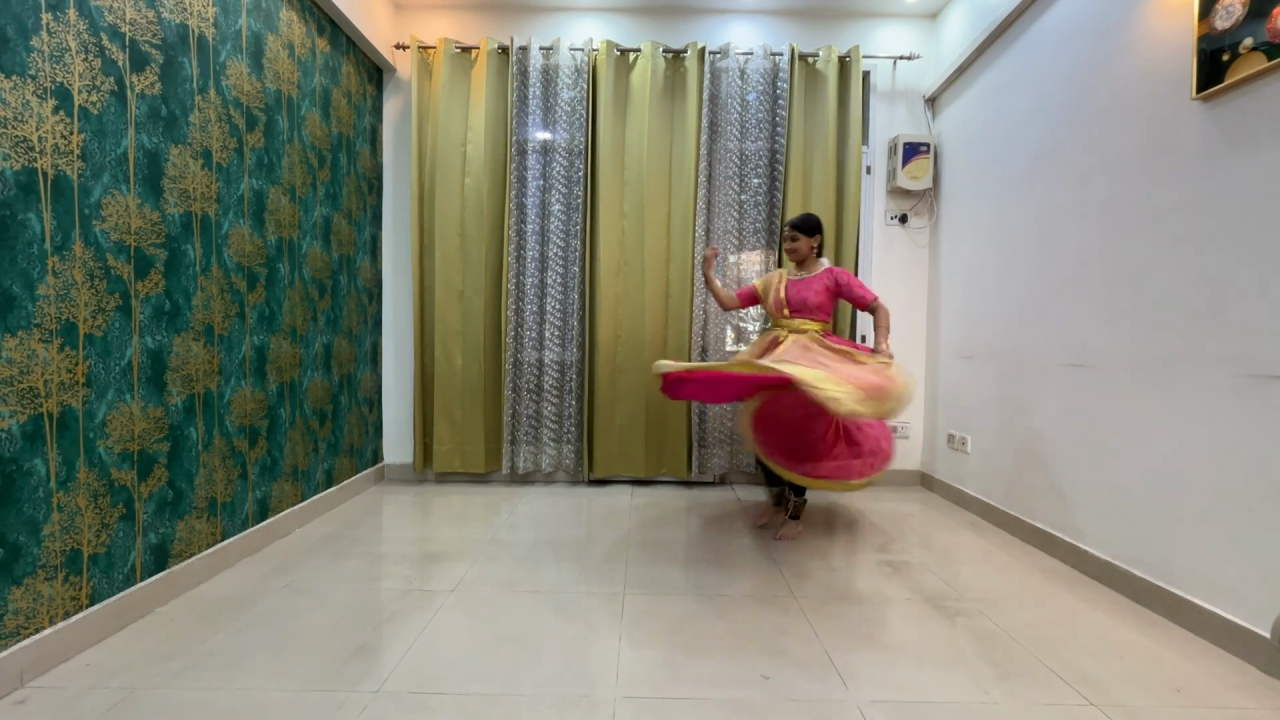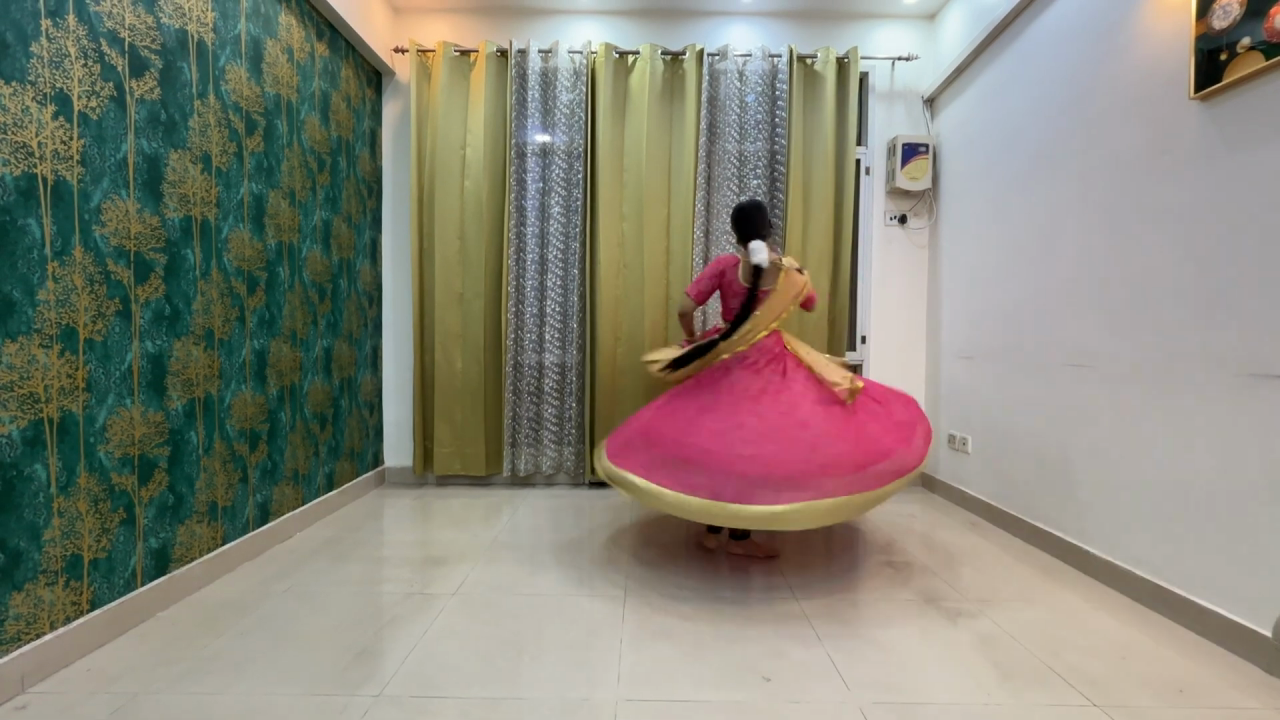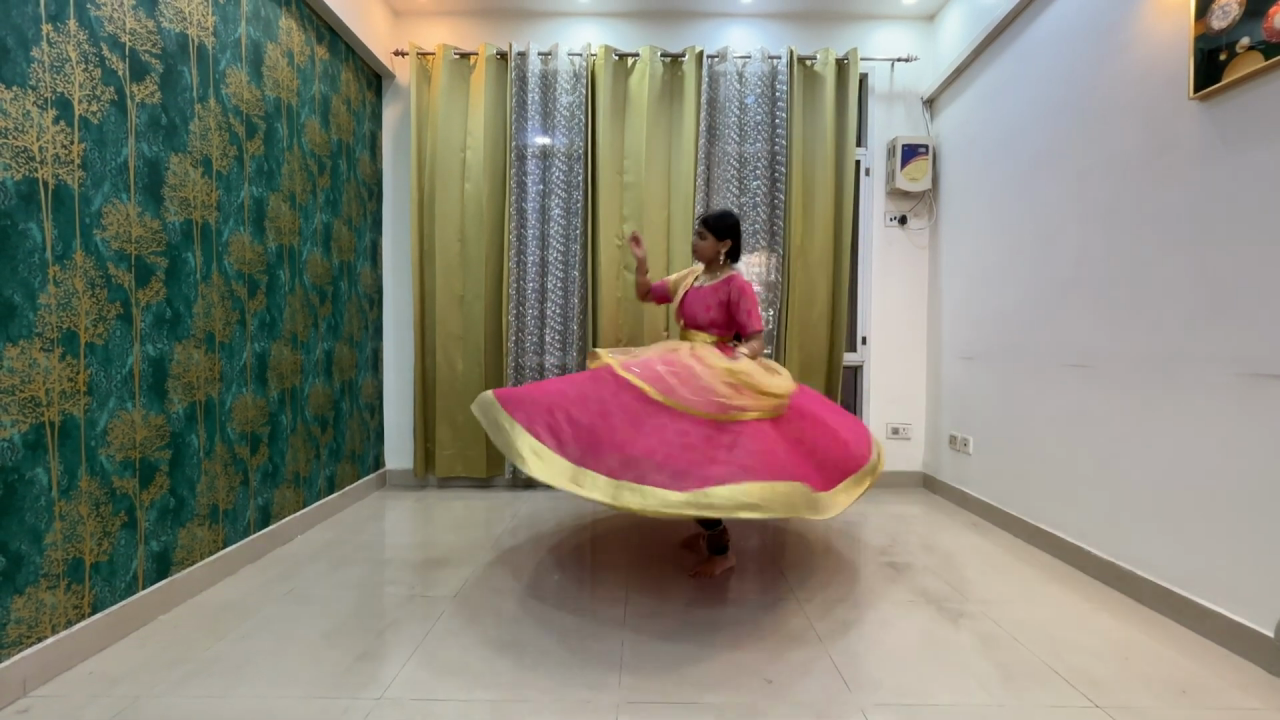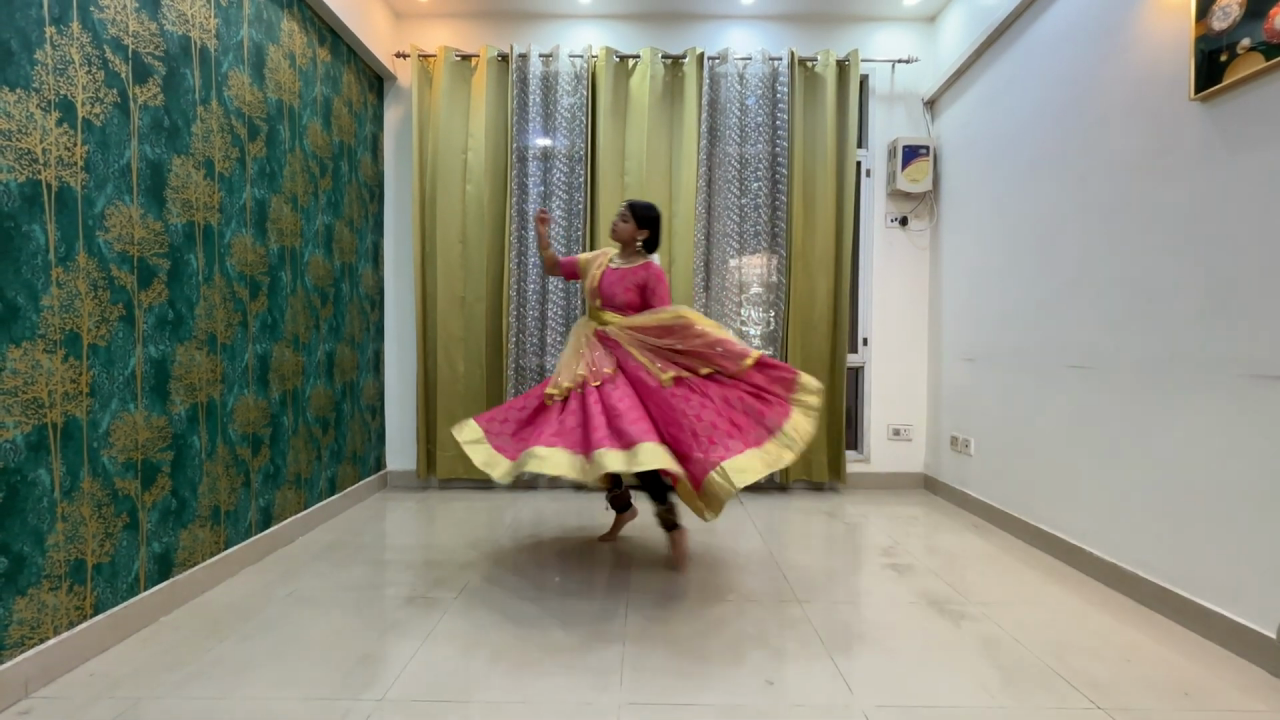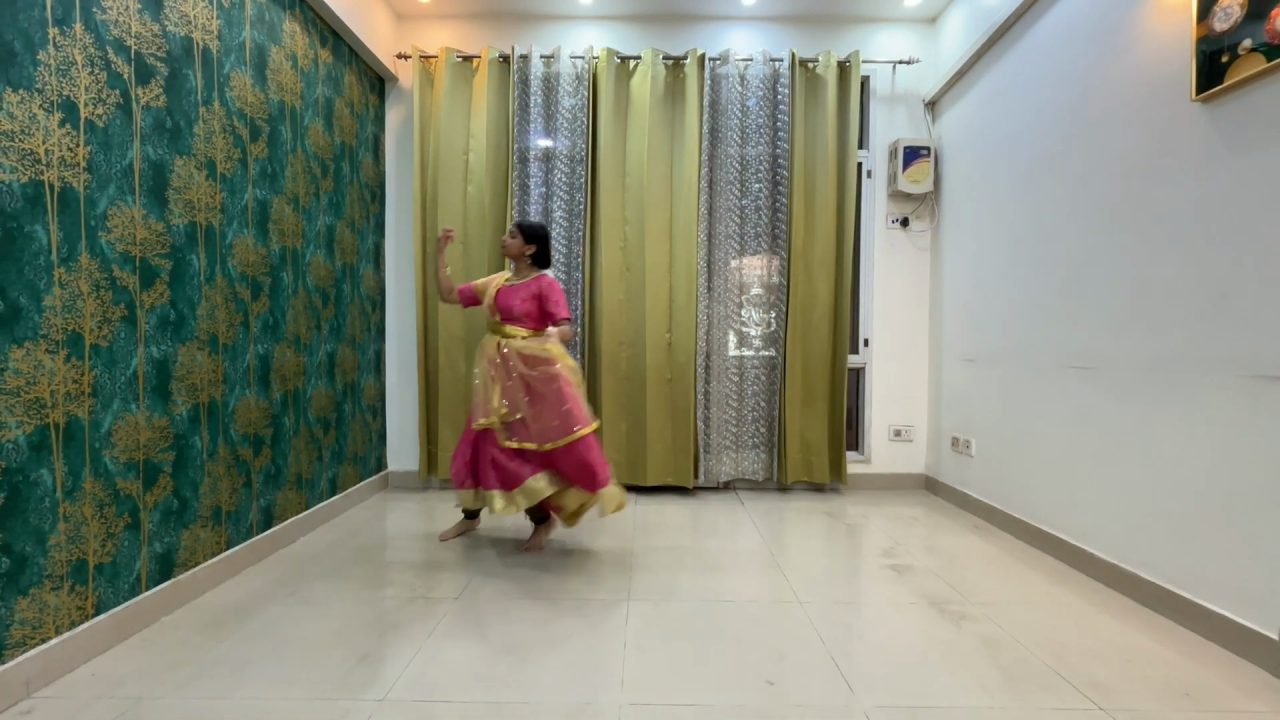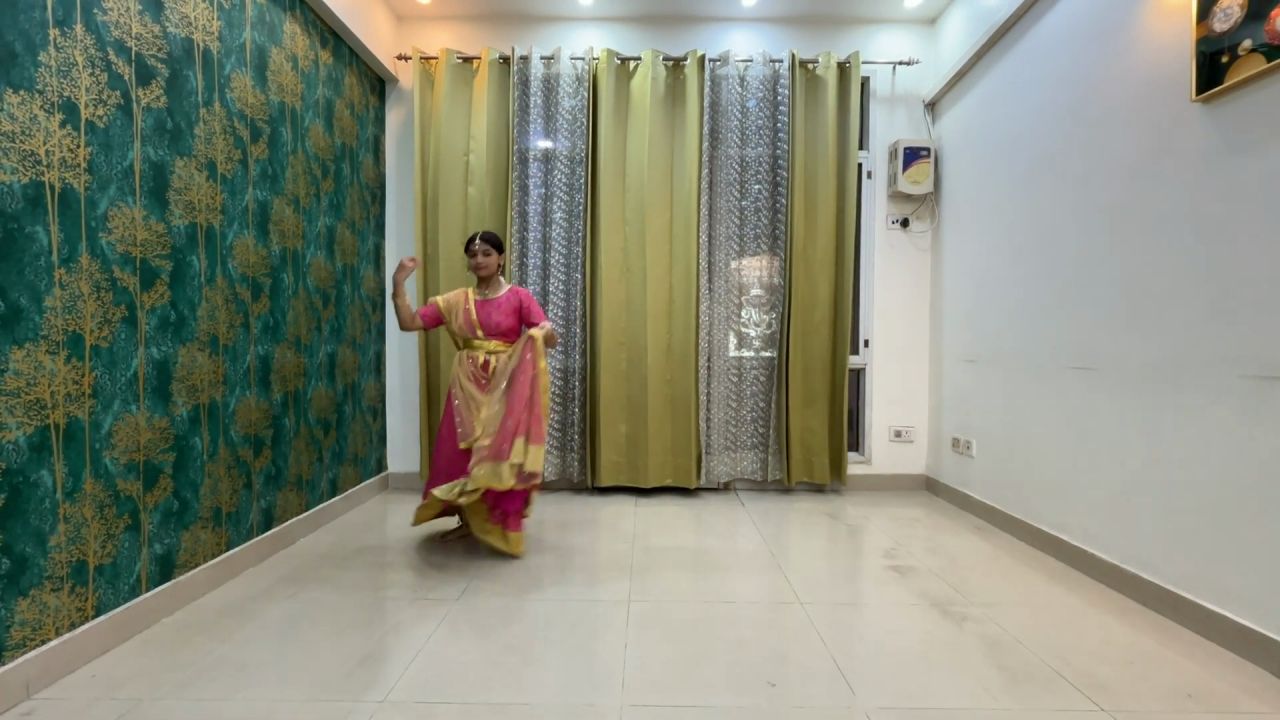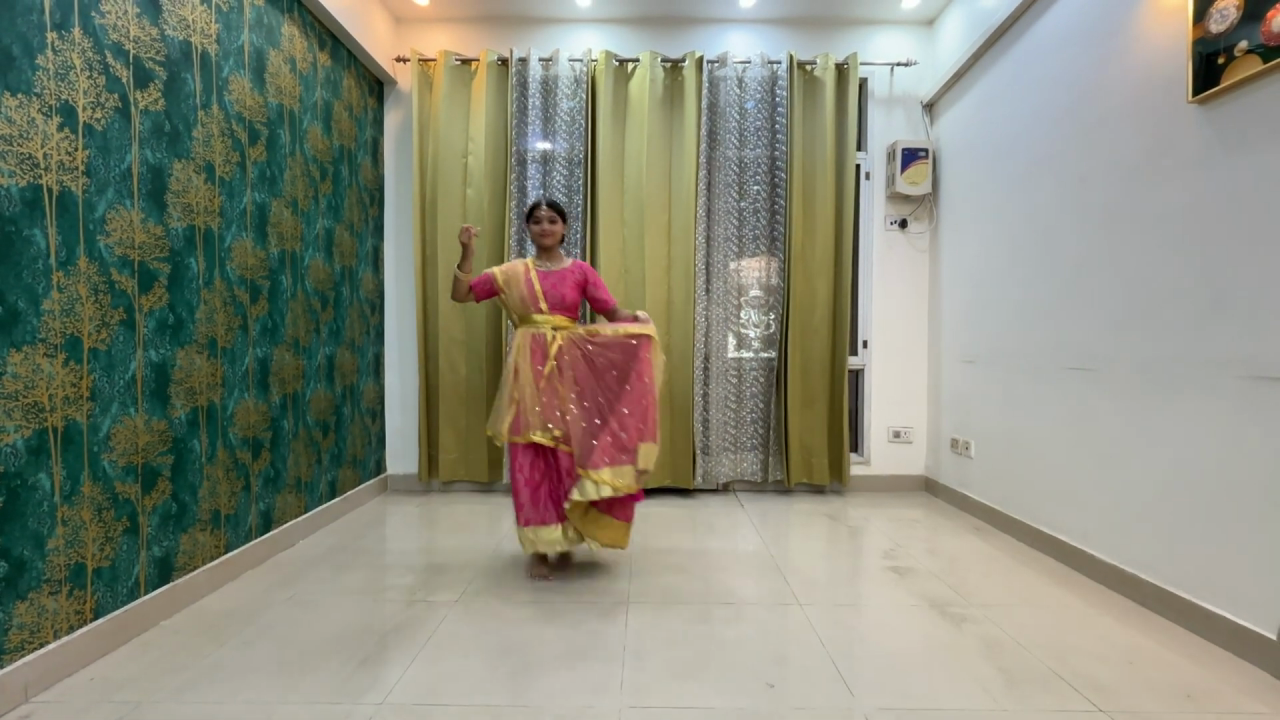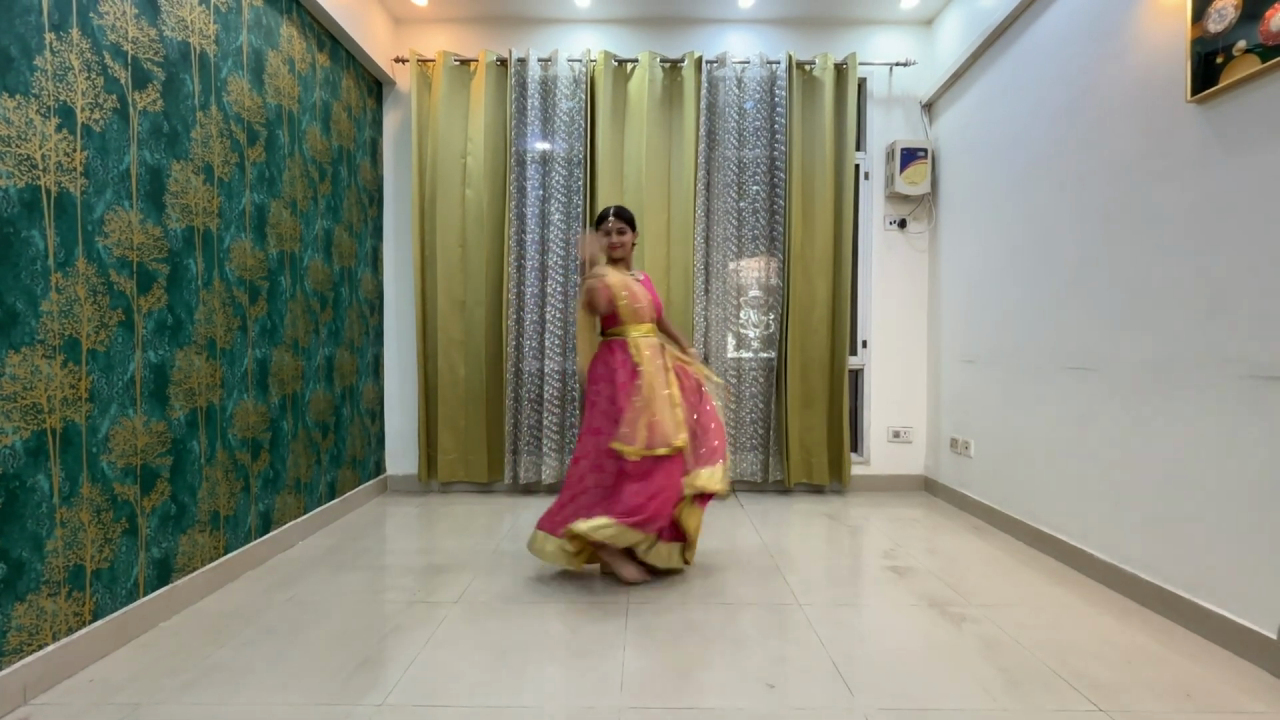
dt=0.5s
person 1, frame 1
left shoulder: (835, 276)
right shoulder: (777, 280)
left elbow: (879, 308)
right elbow: (728, 302)
left wrist: (881, 341)
right wrist: (708, 273)
left hip: (819, 358)
right hip: (778, 357)
left knee: (808, 442)
right knee: (773, 437)
left ankle: (794, 514)
right ankle: (778, 500)
person 1, frame 2
left shoulder: (724, 264)
right shoulder: (789, 271)
left elbow: (686, 308)
right elbow: (810, 303)
left wrist: (693, 338)
left hip: (730, 357)
right hip: (769, 359)
left knee: (729, 439)
right knee: (765, 443)
left ankle: (718, 529)
right ankle: (740, 535)
person 1, frame 3
left shoulder: (737, 286)
right shoulder: (690, 277)
left elbow: (754, 340)
right elbow: (646, 294)
left wrist: (732, 367)
right wrist: (641, 262)
left hip: (715, 374)
right hip: (680, 366)
left knee: (696, 456)
left ankle: (720, 551)
right ankle: (708, 527)
person 1, frame 4
left shoulder: (651, 273)
right shoulder: (600, 259)
left elbow: (666, 322)
right elbow: (553, 267)
right wrist: (543, 236)
left hip: (627, 357)
right hip: (591, 353)
left knee: (634, 434)
right knee: (593, 433)
left ankle: (673, 525)
right ankle: (622, 508)
person 1, frame 5
left shoulder: (545, 284)
right shoulder: (496, 283)
left elbow: (566, 326)
right elbow: (448, 294)
left wrist: (553, 336)
right wrist: (441, 252)
left hip: (528, 369)
right hip: (497, 368)
left knee: (514, 440)
right knee: (488, 439)
left ankle: (544, 519)
right ankle: (471, 517)
person 1, frame 6
left shoulder: (519, 297)
right shoulder: (455, 301)
left elbow: (548, 337)
right elbow: (409, 323)
left wrist: (544, 333)
right wrist: (399, 283)
left hip: (505, 382)
right hip: (468, 384)
left knee: (504, 452)
right knee: (463, 452)
left ankle: (503, 529)
right ankle: (469, 521)
person 1, frame 7
left shoulder: (581, 271)
right shoulder: (512, 273)
left elbow: (611, 312)
right elbow: (461, 294)
left wrist: (635, 318)
right wrist: (467, 253)
left hip: (570, 363)
right hip: (527, 364)
left knee: (572, 445)
right knee: (531, 451)
left ankle: (569, 532)
right ankle: (542, 546)
person 1, frame 8
left shoulder: (641, 280)
right shoulder: (602, 279)
right elbow: (597, 305)
left wrist: (683, 348)
right wrist: (593, 267)
left hip: (653, 370)
right hip: (621, 371)
left knee: (661, 461)
right knee: (643, 462)
right ankle: (613, 547)
